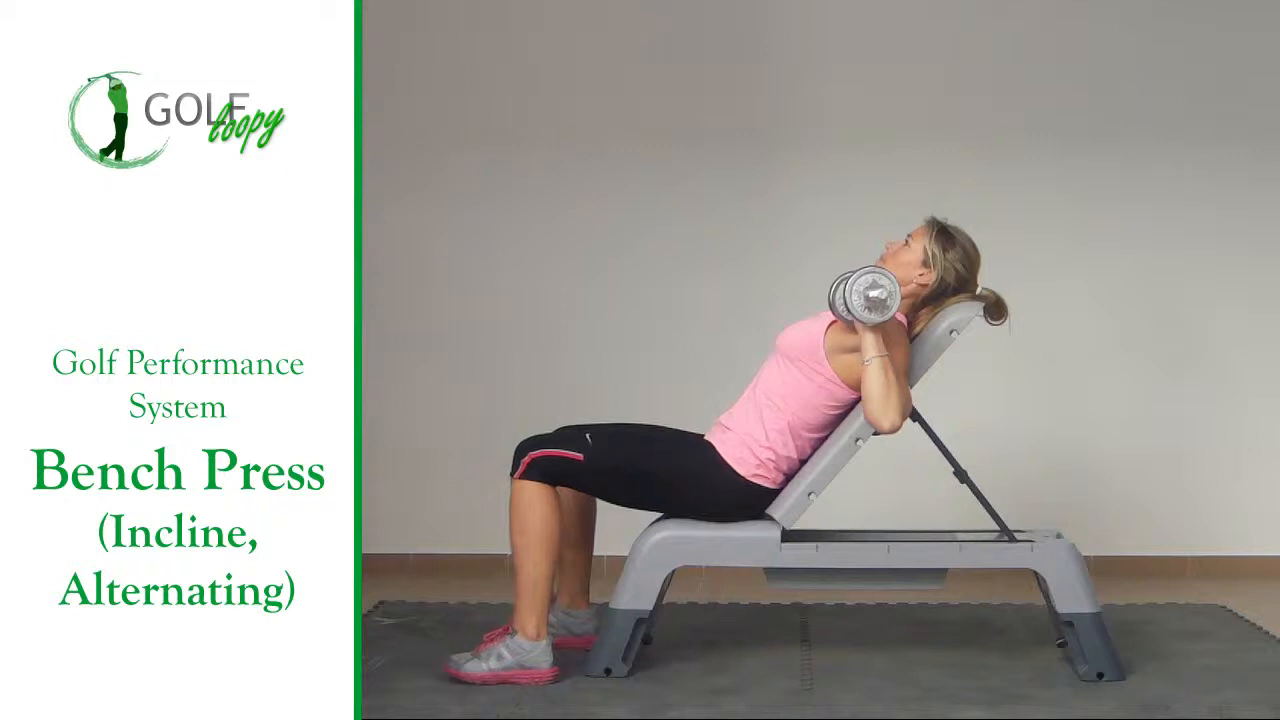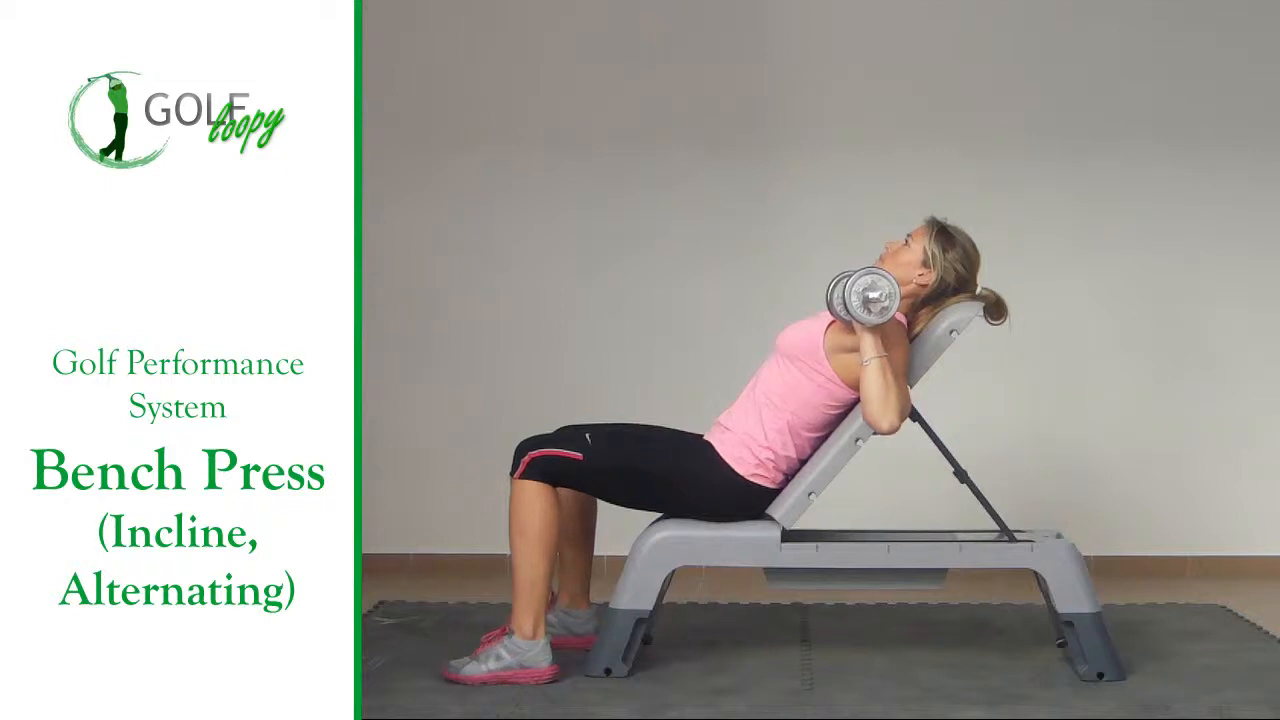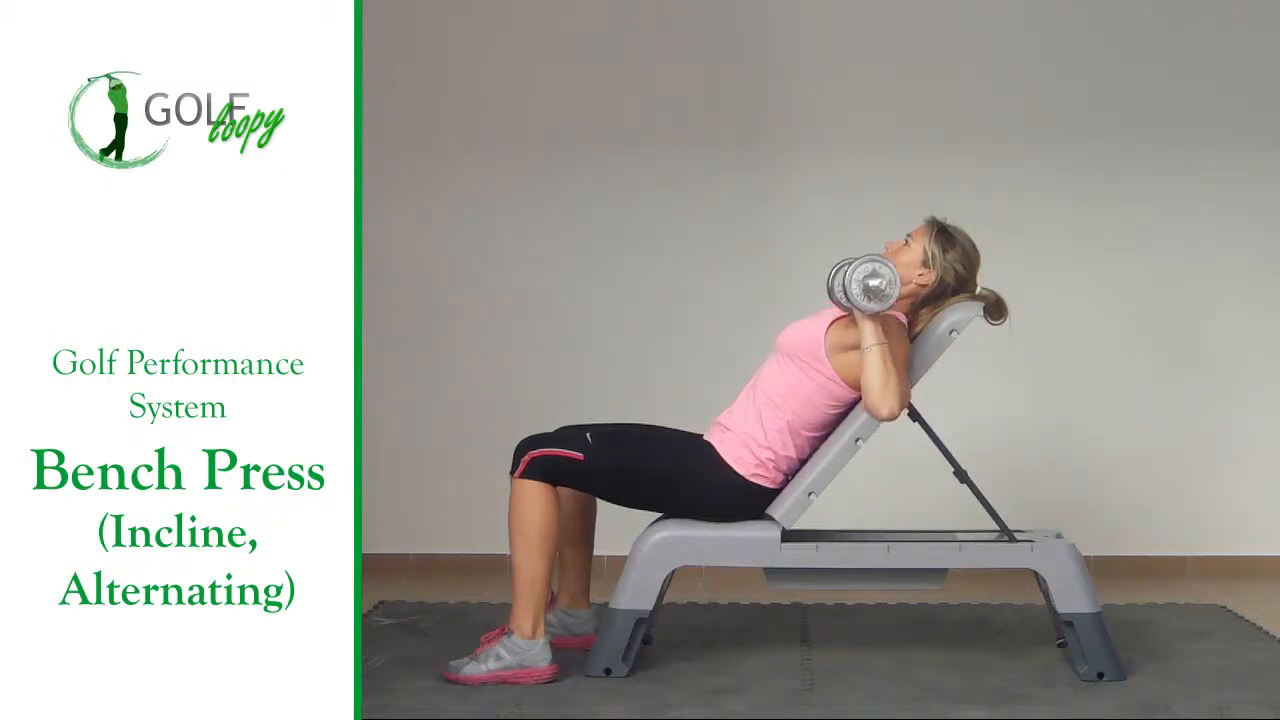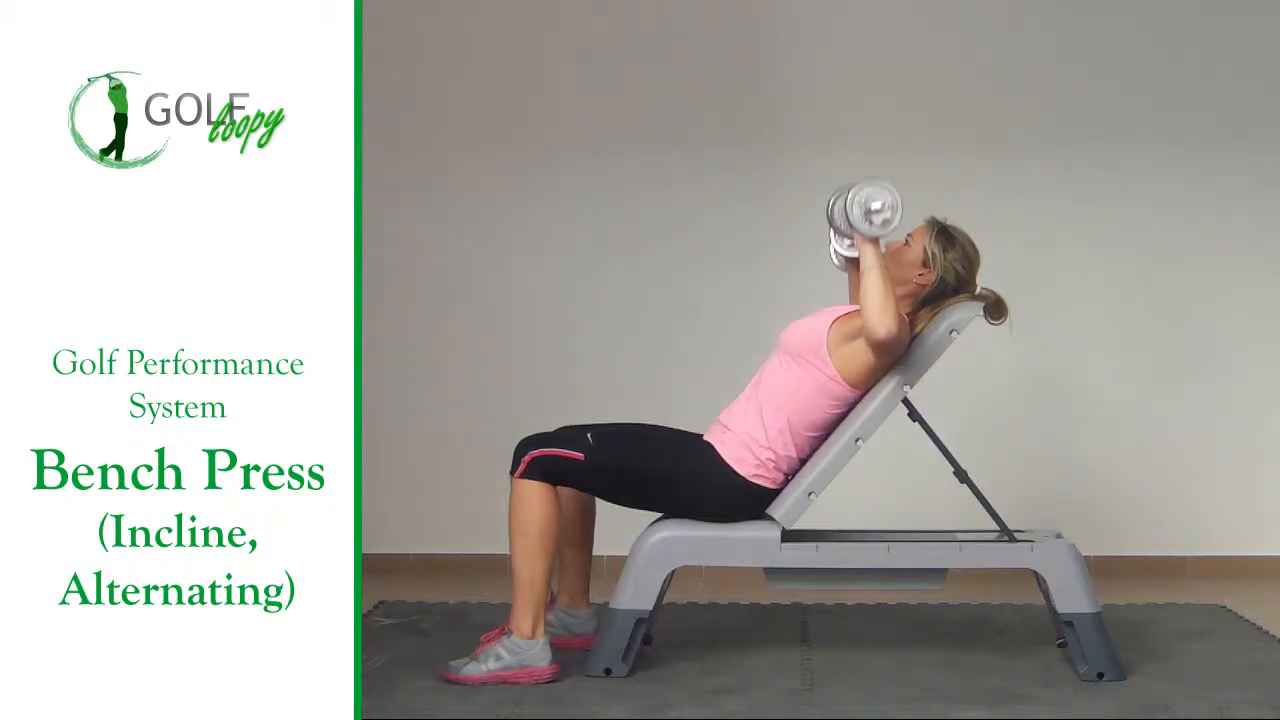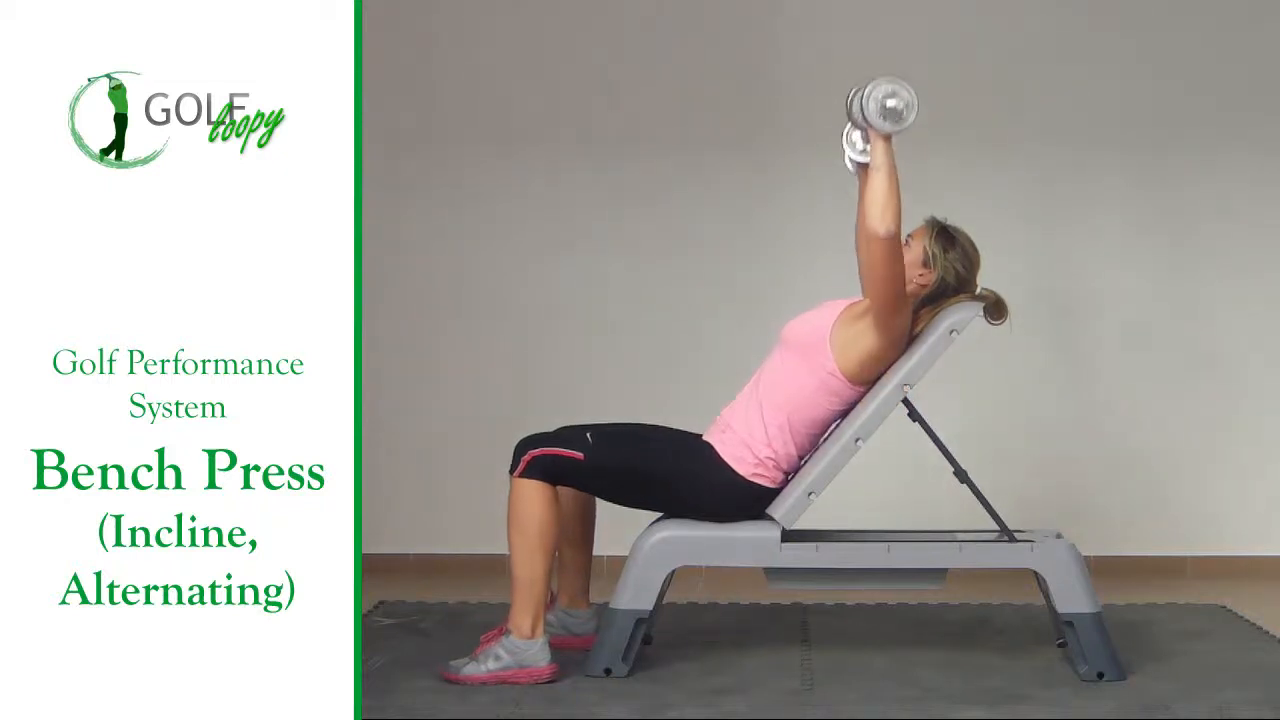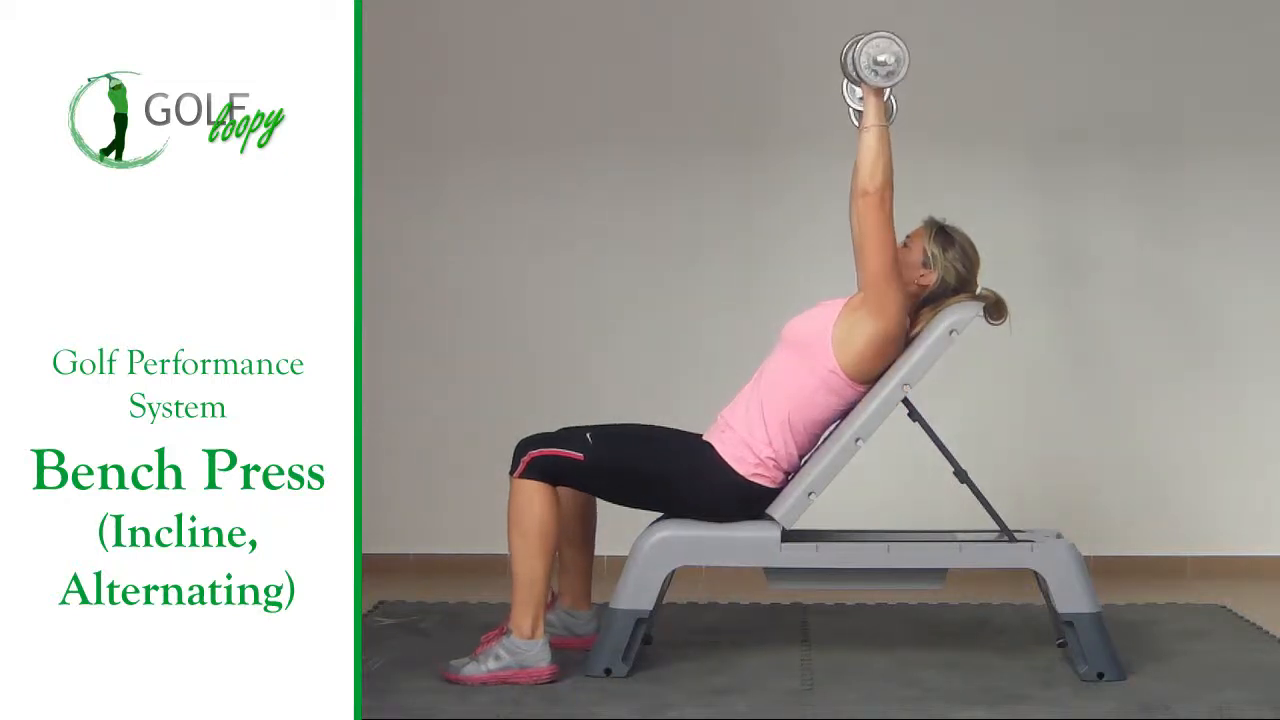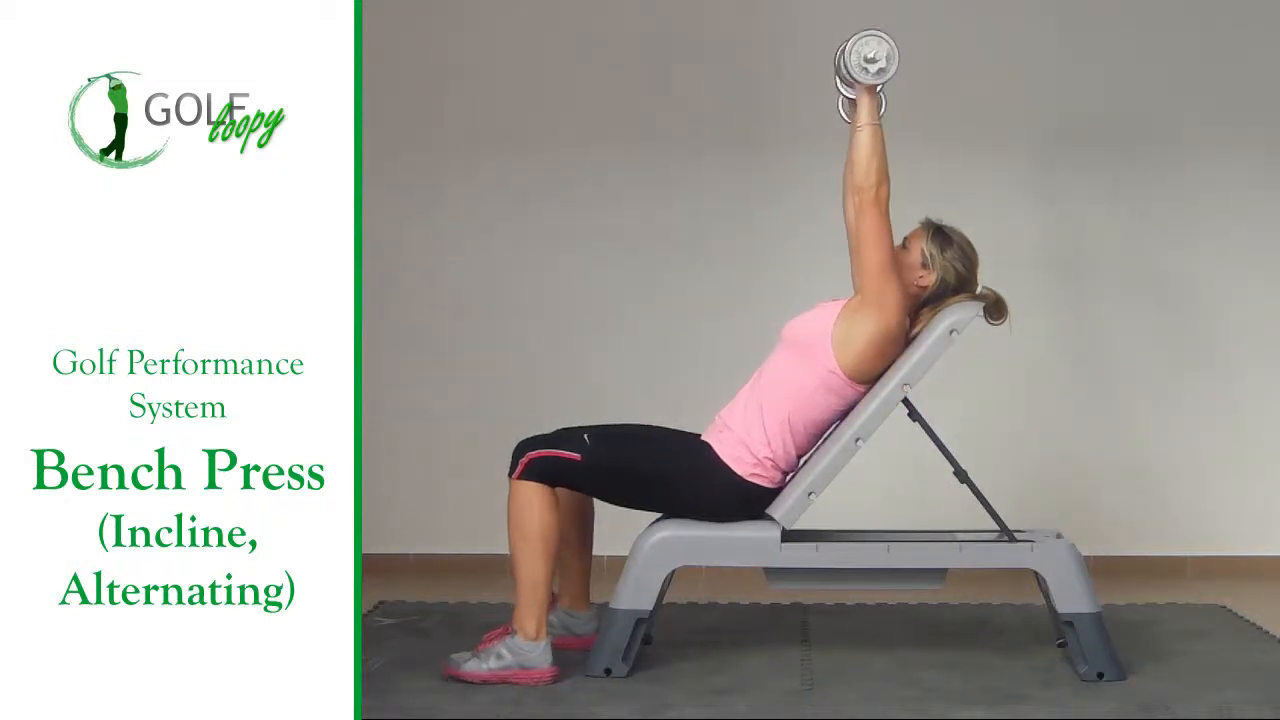
dt=0.3s
person 1, frame 1
left shoulder: (889, 335)
right shoulder: (879, 324)
left elbow: (886, 418)
left wrist: (870, 334)
right wrist: (865, 321)
left hip: (730, 477)
right hip: (730, 461)
left knee: (536, 459)
right knee: (564, 451)
left ankle: (528, 644)
right ankle: (571, 612)
person 1, frame 2
left shoulder: (888, 335)
right shoulder: (880, 324)
left elbow: (885, 418)
left wrist: (868, 335)
right wrist: (865, 324)
left hip: (731, 476)
right hip: (730, 461)
left knee: (537, 460)
right knee: (564, 453)
left ankle: (526, 644)
right ankle: (572, 612)
person 1, frame 3
left shoulder: (890, 333)
right shoulder: (876, 324)
left elbow: (886, 404)
left wrist: (869, 316)
right wrist: (861, 307)
left hip: (729, 476)
right hip: (729, 461)
left knee: (536, 457)
right knee: (564, 448)
left ankle: (525, 643)
right ankle: (572, 612)
person 1, frame 4
left shoulder: (891, 330)
right shoulder: (875, 319)
left elbow: (880, 325)
left wrist: (870, 247)
right wrist: (859, 260)
left hip: (730, 476)
right hip: (730, 461)
left knee: (537, 458)
right knee: (563, 455)
left ankle: (526, 644)
right ankle: (571, 611)
person 1, frame 5
left shoulder: (888, 325)
right shoulder: (876, 317)
left elbow: (879, 234)
right elbow: (878, 235)
left wrist: (881, 146)
right wrist: (870, 170)
left hip: (729, 478)
right hip: (729, 464)
left knee: (536, 457)
right knee: (561, 450)
left ankle: (525, 644)
right ankle: (572, 613)
person 1, frame 6
left shoulder: (883, 320)
right shoulder: (874, 316)
left elbow: (871, 197)
right elbow: (871, 202)
left wrist: (876, 104)
right wrist: (869, 116)
left hip: (729, 476)
right hip: (730, 464)
left knee: (536, 458)
right knee: (564, 453)
left ankle: (525, 644)
right ankle: (573, 612)
person 1, frame 7
left shoulder: (884, 316)
right shoulder: (872, 315)
left elbow: (869, 197)
right elbow: (856, 205)
left wrist: (867, 100)
right wrist: (859, 110)
left hip: (729, 477)
right hip: (728, 462)
left knee: (535, 459)
right knee: (562, 452)
left ankle: (528, 645)
right ankle: (573, 613)
